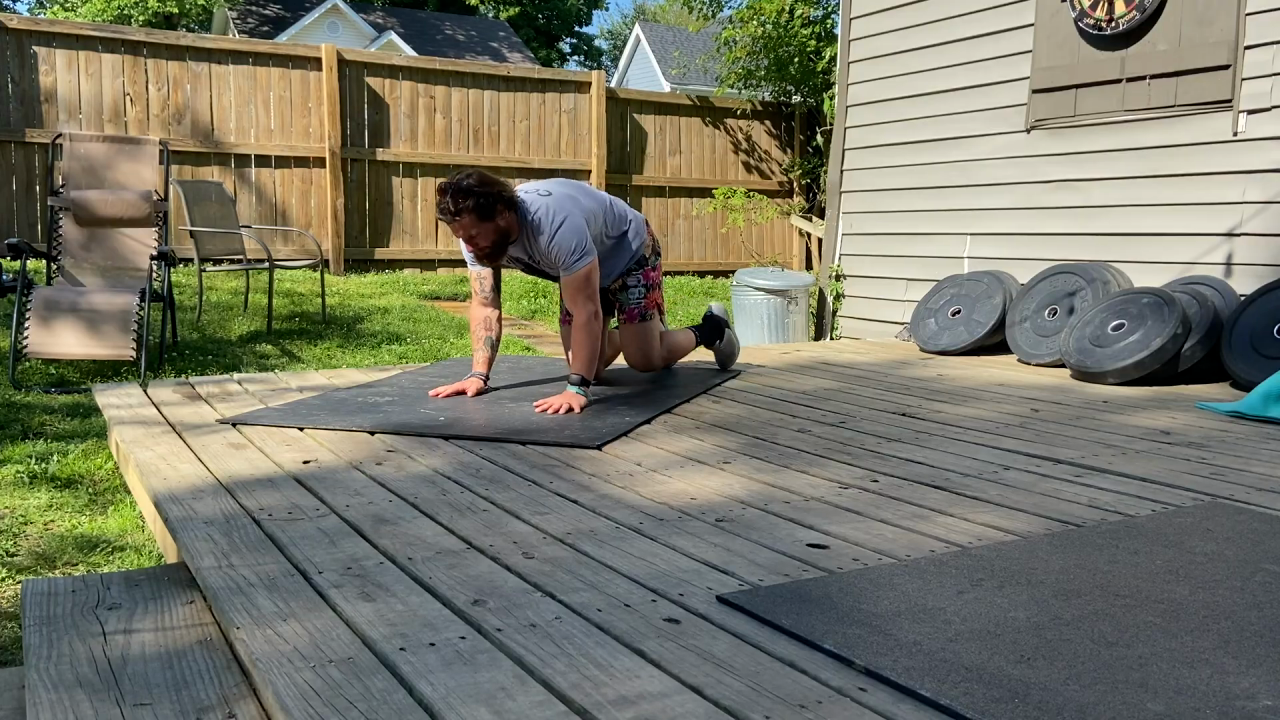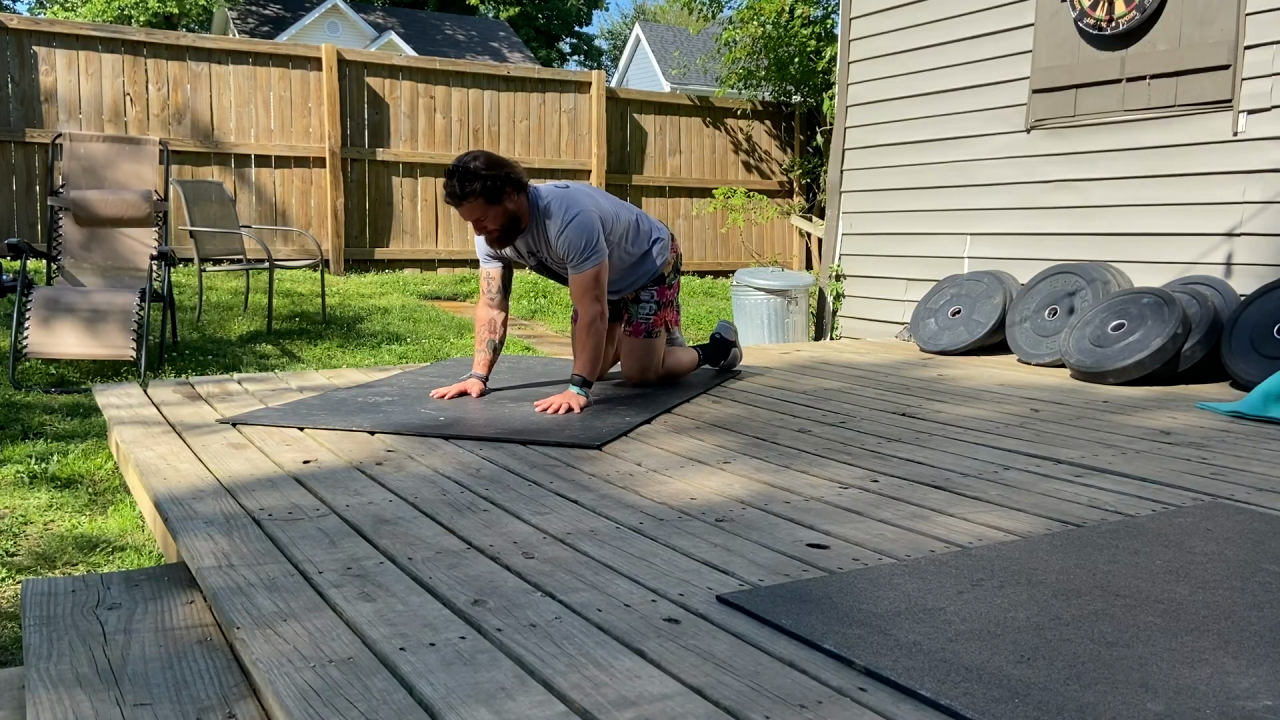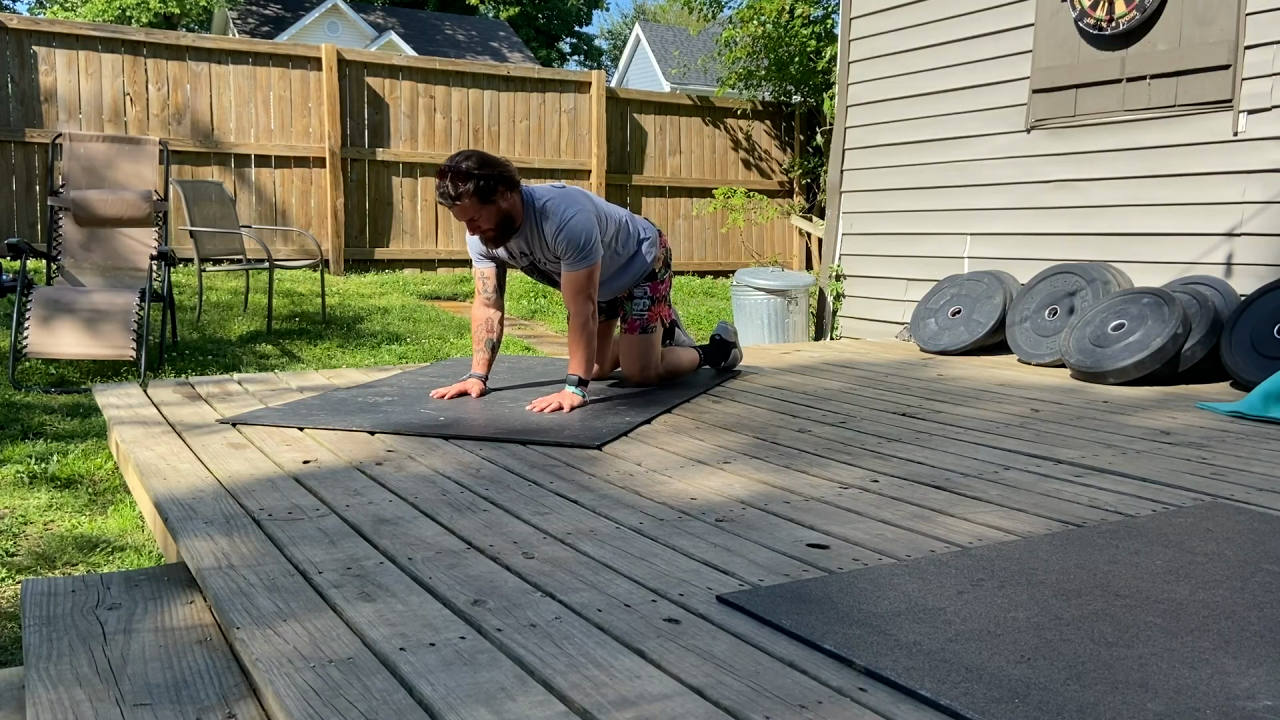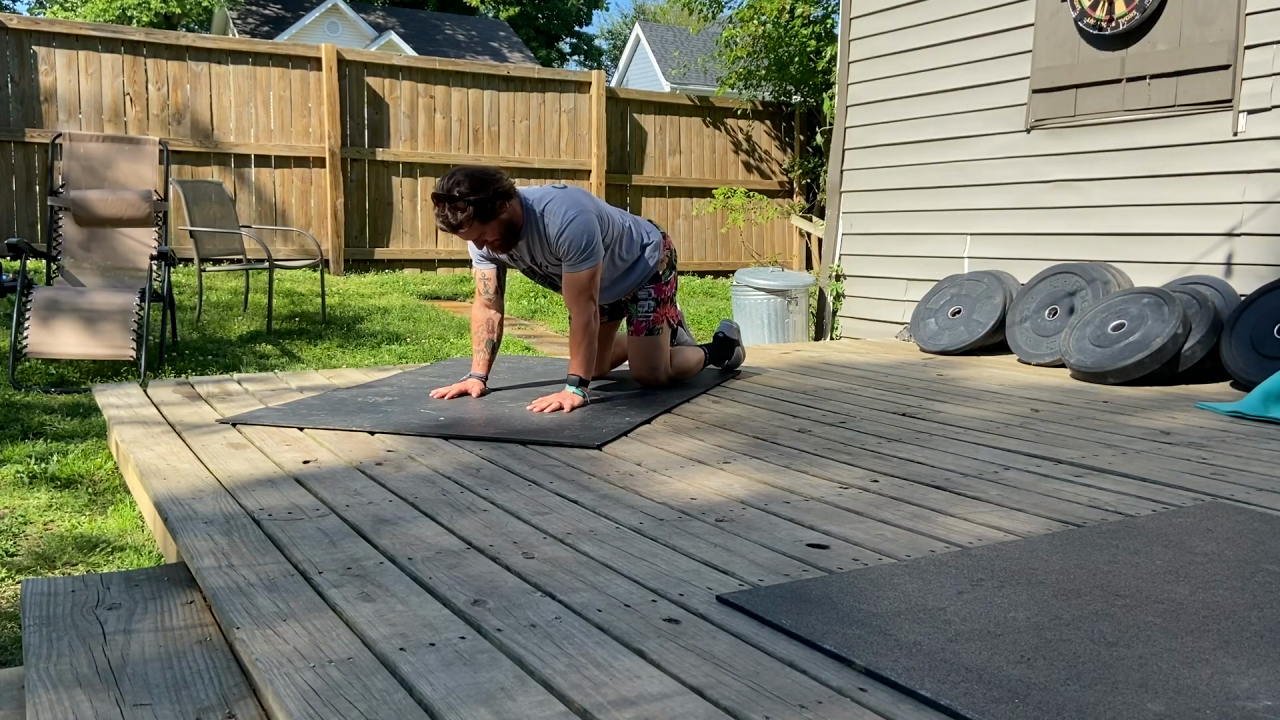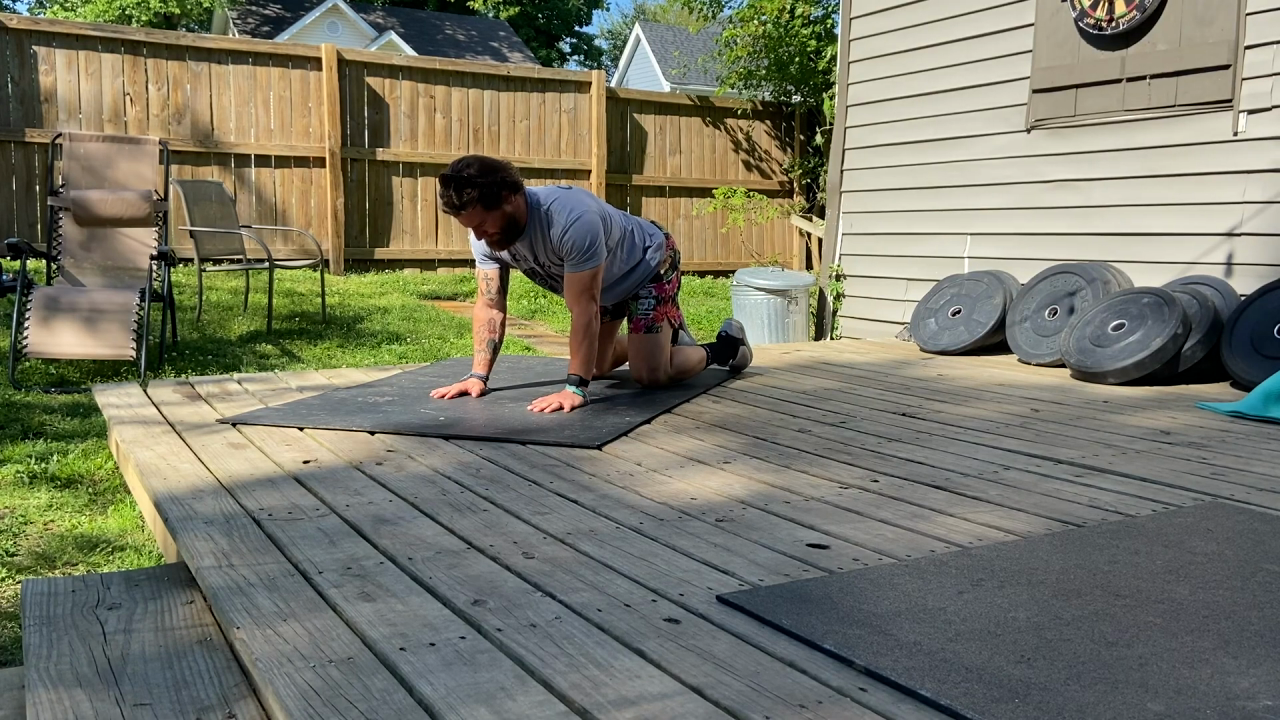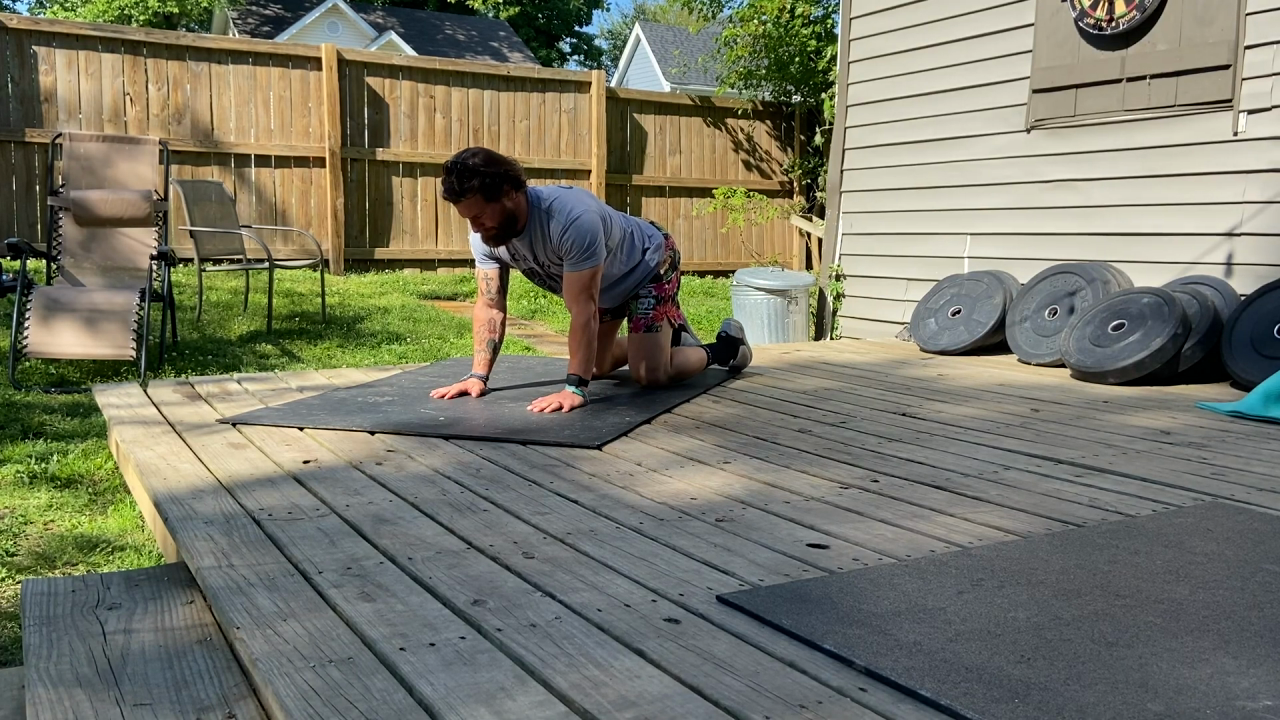
dt=0.7s
person 1, frame 1
left shoulder: (556, 222)
right shoulder: (476, 234)
left elbow: (586, 312)
right elbow: (485, 307)
left wrist: (577, 388)
right wrist: (478, 375)
left hip: (629, 251)
right hip: (580, 265)
left knee: (645, 360)
right knee: (590, 367)
left ankle: (711, 328)
right ankle: (630, 330)
person 1, frame 2
left shoulder: (569, 219)
right shoulder: (490, 235)
left elbow: (592, 312)
right elbow: (492, 307)
left wrist: (578, 389)
right wrist: (477, 375)
left hip: (651, 262)
right hip: (604, 275)
left knee: (640, 374)
right knee: (592, 367)
left ankle: (719, 346)
right ankle: (658, 328)
person 1, frame 3
left shoulder: (565, 217)
right shoulder: (481, 235)
left elbow: (582, 310)
right elbow: (487, 306)
left wrist: (574, 388)
right wrist: (477, 376)
left hip: (642, 261)
right hip: (596, 280)
left knee: (640, 374)
right knee: (595, 368)
left ankle: (717, 349)
right ankle: (660, 330)
person 1, frame 4
left shoulder: (566, 218)
right shoulder: (482, 231)
left elbow: (583, 310)
right elbow: (487, 306)
left wrist: (575, 388)
right wrist: (477, 376)
left hip: (645, 263)
right hip: (597, 278)
left knee: (651, 374)
right knee: (595, 366)
left ankle: (722, 346)
right ankle: (665, 330)
person 1, frame 5
left shoulder: (571, 217)
right shoulder: (485, 234)
left elbow: (584, 310)
right elbow: (490, 306)
left wrist: (575, 388)
right wrist: (478, 376)
left hip: (649, 264)
right hip: (603, 280)
left knee: (650, 375)
right knee: (595, 366)
left ankle: (725, 345)
right ankle: (664, 332)
person 1, frame 6
left shoulder: (571, 218)
right shoulder: (485, 237)
left elbow: (583, 310)
right elbow: (490, 306)
left wrist: (575, 388)
right wrist: (478, 376)
left hip: (648, 264)
right hip: (605, 281)
left knee: (651, 374)
right knee: (596, 366)
left ankle: (726, 345)
right ankle: (669, 332)
